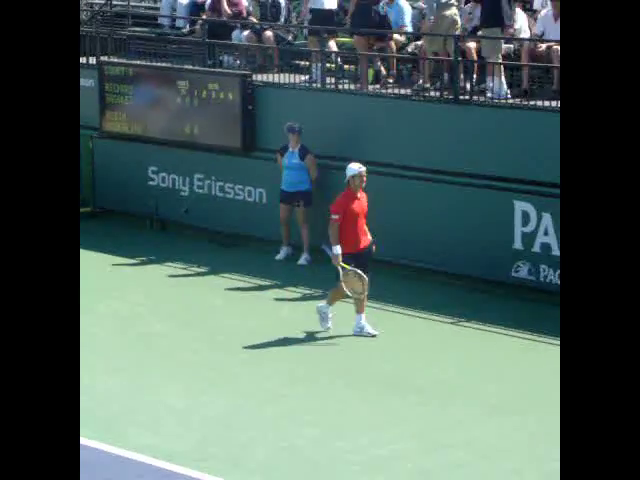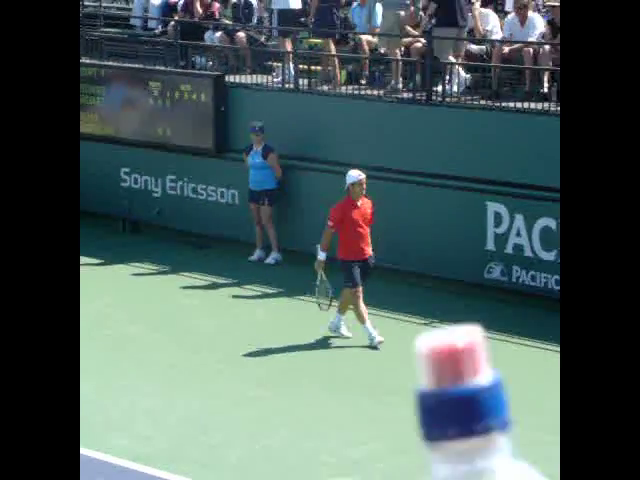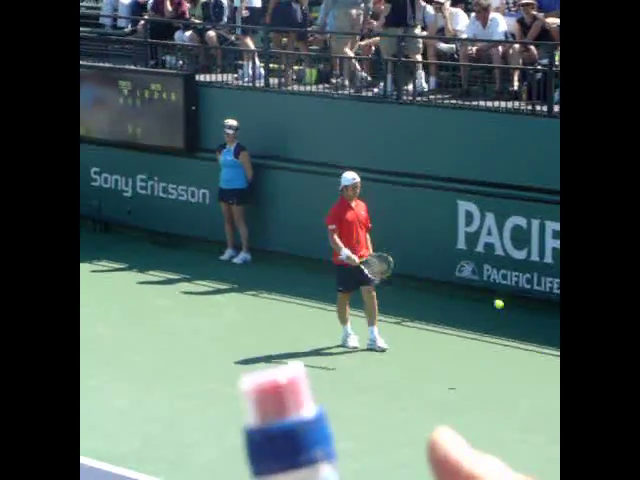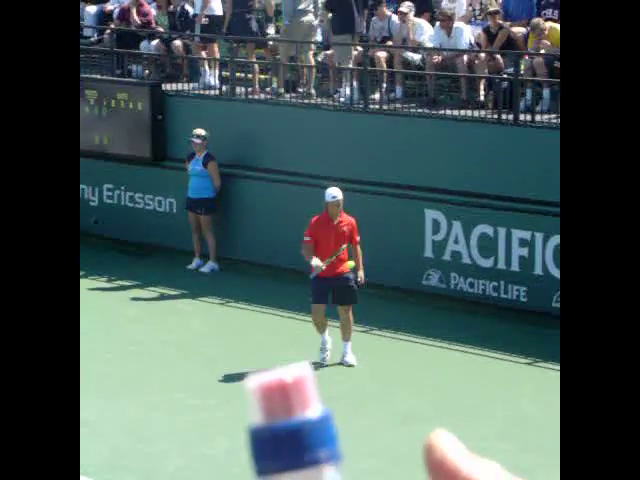
dt=0.4s
person 1, frame 1
left shoulder: (363, 196)
right shoulder: (342, 200)
right elbow: (333, 227)
left wrist: (369, 238)
right wrist: (336, 251)
left hip: (363, 248)
right hip: (347, 251)
right knee: (345, 287)
left ankle: (360, 324)
right ankle: (325, 308)
person 1, frame 2
left shoulder: (368, 204)
right shoulder: (340, 208)
right elbow: (328, 232)
left wrist: (369, 247)
right wrist: (321, 256)
left hip: (365, 256)
right hip: (349, 258)
left knee: (349, 291)
right knee: (357, 294)
left ankle: (337, 323)
right ankle: (370, 333)
person 1, frame 3
left shoulder: (362, 206)
right shoulder: (336, 210)
right elbow: (333, 237)
left wrist: (370, 253)
right wrist: (346, 254)
left hip: (364, 259)
right hip: (345, 261)
left knee: (370, 295)
right knee: (343, 297)
left ankle: (374, 337)
right ankle: (347, 334)
person 1, frame 4
left shoulder: (350, 222)
right shoulder: (316, 223)
left elbow: (356, 246)
right elbow: (305, 249)
left wrist: (360, 268)
right wrist: (314, 261)
left hip: (343, 273)
right hip: (321, 275)
left knee: (346, 311)
right knee: (317, 312)
left ankle: (347, 351)
right ankle: (324, 339)
person 2, frame 1
left shoulder: (305, 153)
right shoulder: (282, 151)
left elbow: (314, 174)
left wrist: (304, 183)
left hip: (302, 192)
right hip: (286, 190)
left knee: (302, 223)
right knee: (283, 221)
left ankle: (305, 254)
right ankle: (285, 248)
person 2, frame 2
left shoulder: (268, 152)
right shoulder: (247, 151)
left elbow: (278, 173)
left wrist: (271, 183)
left hip: (267, 191)
right hip: (253, 190)
left knee: (266, 222)
right knee: (257, 222)
left ankle: (275, 253)
right ankle: (259, 251)
person 2, frame 3
left shoulder: (241, 150)
right shoulder: (221, 149)
left elbow: (249, 173)
left wrist: (243, 185)
left hip: (237, 190)
right hip: (224, 188)
left knee: (239, 222)
right knee: (227, 221)
left ankle: (245, 253)
right ankle: (230, 250)
person 2, frame 4
left shoulder: (209, 160)
right shoulder: (190, 158)
left elbow: (217, 183)
left wrist: (210, 194)
left hip: (205, 200)
right hip: (191, 197)
left knee: (207, 231)
right knee: (195, 230)
left ankle: (212, 262)
right ankle: (197, 259)
